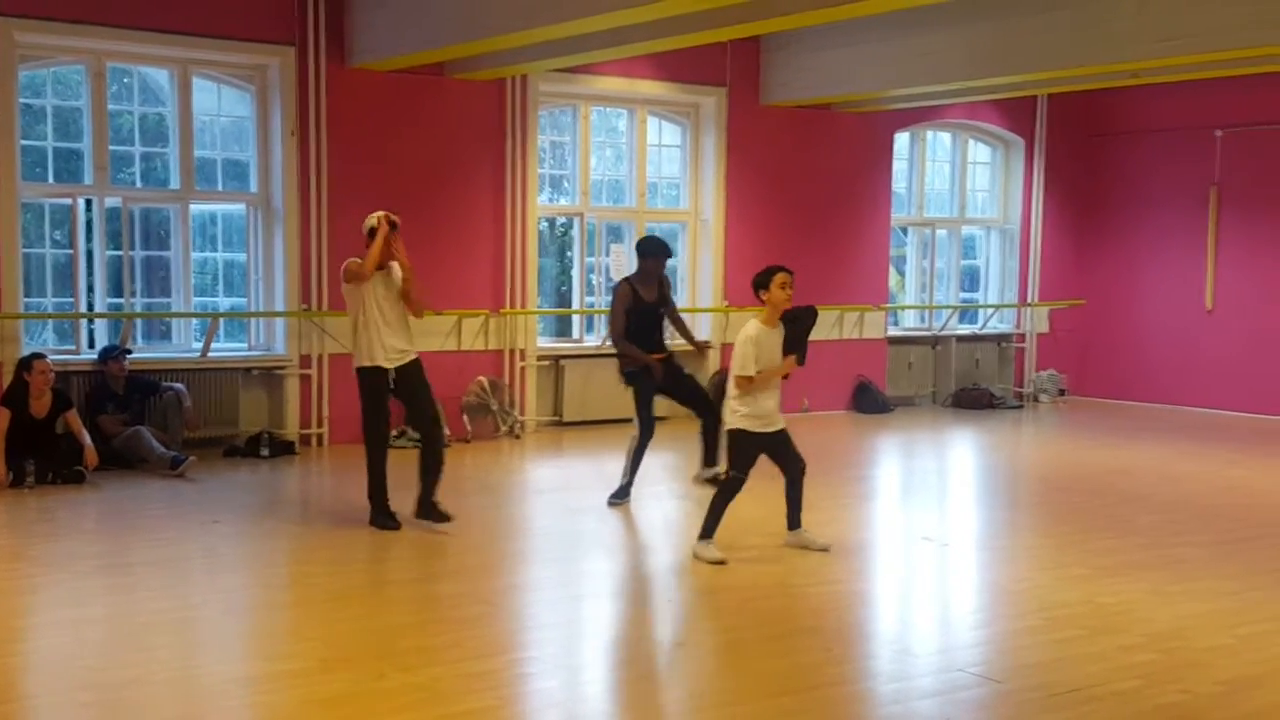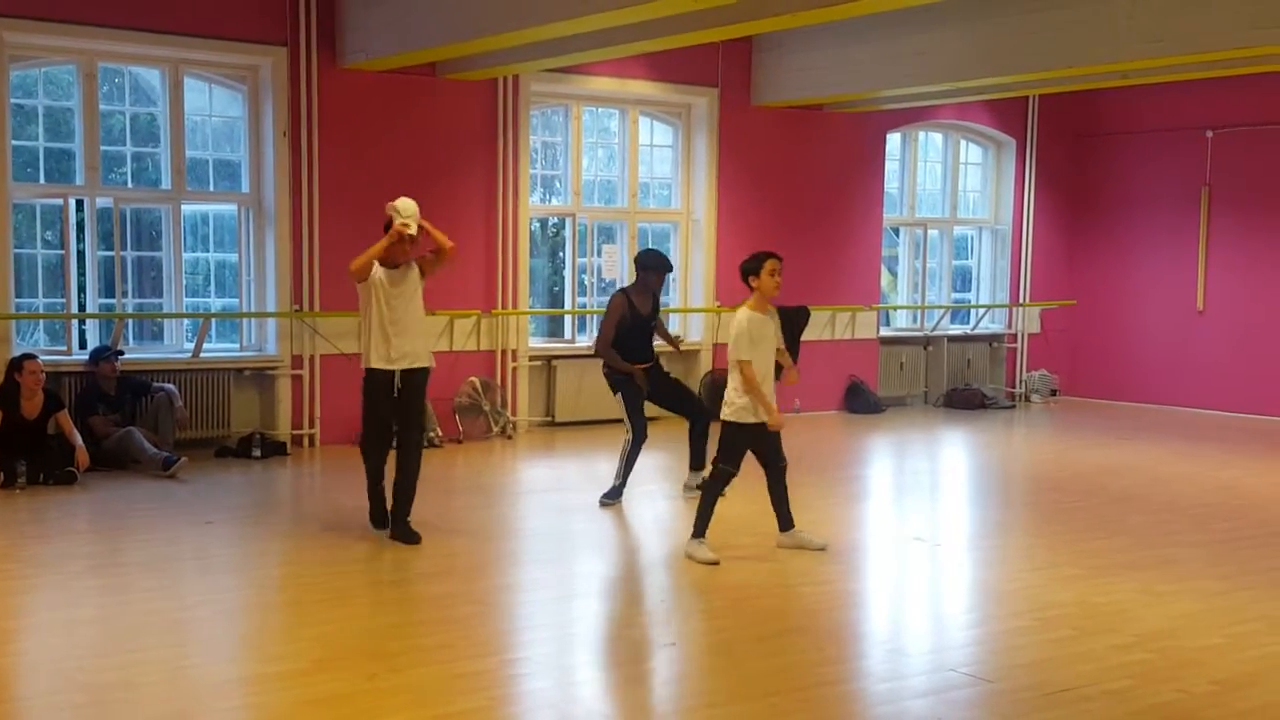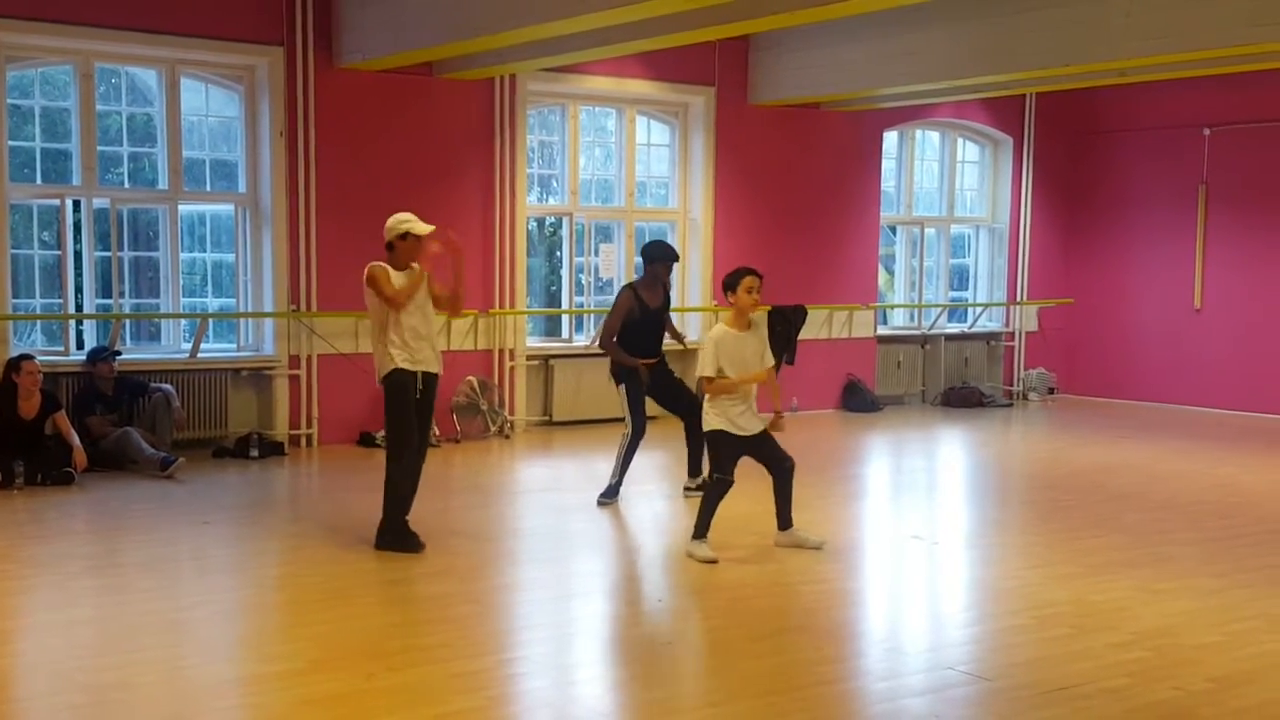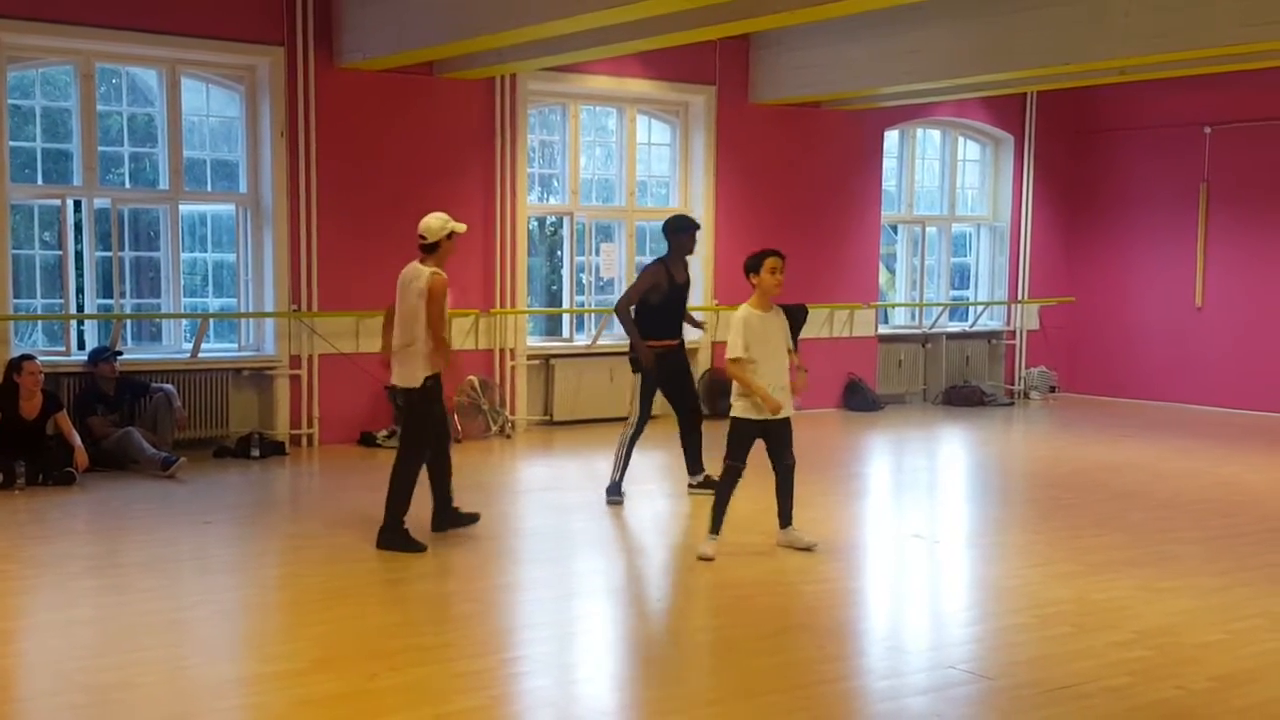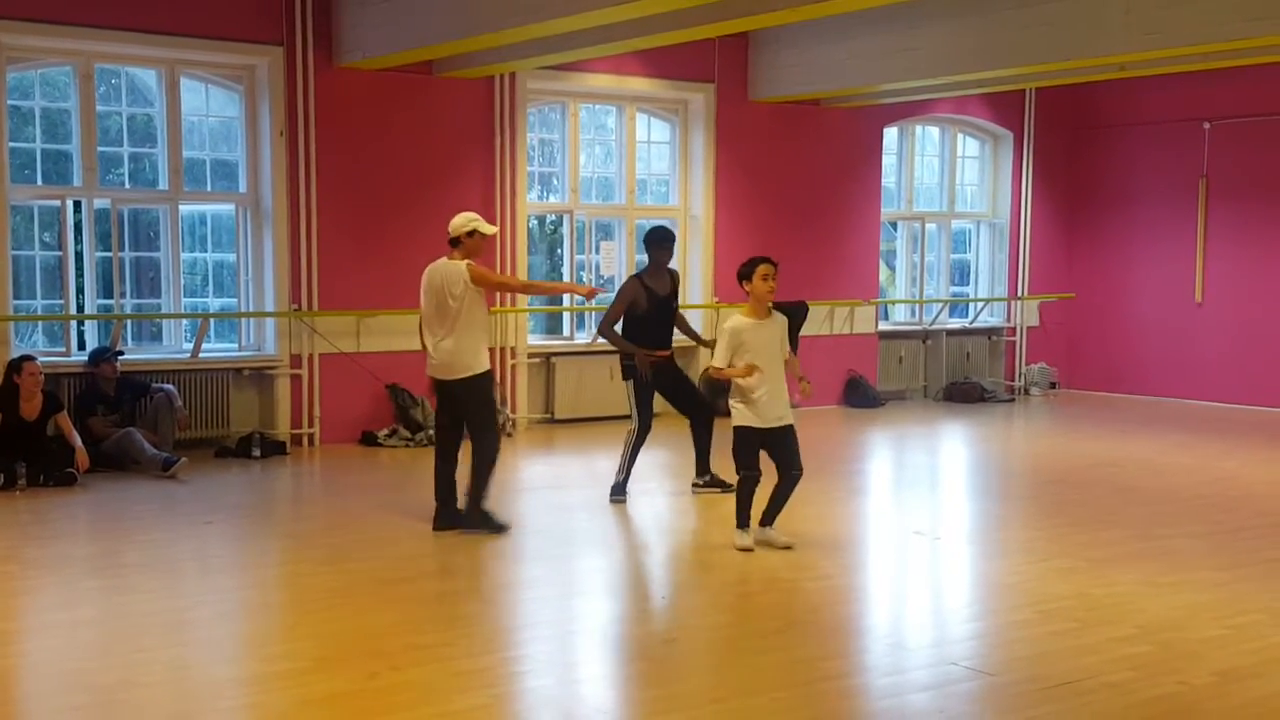
dt=0.5s
person 1, frame 1
left shoulder: (399, 271)
right shoulder: (352, 269)
left elbow: (418, 310)
right elbow: (367, 271)
left wrist: (404, 264)
right wrist: (382, 230)
left hip: (406, 358)
right hip: (371, 363)
left knee: (431, 426)
right knee: (377, 437)
left ankle: (427, 500)
right ankle: (379, 508)
person 1, frame 2
left shoulder: (418, 268)
right shoulder: (371, 273)
left elbow: (448, 249)
right elbow: (354, 269)
left wrist: (421, 224)
right wrist: (389, 237)
left hip: (415, 365)
right hip: (379, 366)
left knee: (411, 443)
right knee: (374, 441)
left ankle: (401, 519)
right ankle: (377, 498)
person 1, frame 3
left shoulder: (420, 273)
right shoulder: (378, 272)
left elbow: (454, 307)
right elbow: (397, 300)
left wrist: (457, 265)
right wrist: (427, 268)
left hip: (426, 369)
right hip: (397, 369)
left knee: (416, 449)
right knee: (403, 450)
left ankle: (397, 520)
right ankle: (390, 530)
person 1, frame 4
left shoulder: (410, 270)
right shoulder: (436, 280)
left elbow: (391, 314)
right elbow: (438, 337)
left wrist: (389, 350)
left hip: (413, 367)
right hip: (423, 373)
left knee: (439, 442)
right knee: (413, 452)
left ankle: (444, 512)
right ankle: (392, 530)
person 1, frame 5
left shoulder: (431, 272)
right shoulder: (470, 271)
left elbow: (424, 325)
right elbow: (524, 286)
right wrist: (573, 287)
left hip: (440, 368)
right hip: (469, 368)
left knee: (448, 440)
right knee: (486, 438)
left ankle: (446, 510)
right ankle: (475, 507)
person 2, frame 1
left shoulder: (779, 330)
right shoulder: (750, 335)
right elbow: (742, 383)
right wrist: (779, 371)
left hip: (769, 419)
right hip: (743, 421)
left knee: (795, 467)
right knee: (735, 479)
left ankle: (795, 531)
right ankle: (704, 541)
person 2, frame 2
left shoulder: (772, 316)
right shoulder: (743, 320)
right elbow: (745, 371)
left wrist: (789, 366)
right wrist: (769, 409)
left hip: (766, 412)
right hip: (740, 412)
left knee: (777, 467)
right knee: (722, 473)
left ankle: (787, 531)
right ankle: (696, 539)
person 2, frame 3
left shoulder: (759, 331)
right shoulder: (716, 337)
left elbow: (769, 373)
right elbow: (709, 386)
left wrist: (777, 411)
right wrist: (748, 380)
left hip: (750, 421)
right hip: (721, 423)
left knee: (784, 466)
right knee: (721, 480)
left ankle: (786, 530)
right ankle: (697, 540)
person 2, frame 4
left shoulder: (778, 314)
right shoulder: (742, 317)
right elbow: (731, 366)
left wrist: (799, 371)
right wrist: (763, 394)
left hip: (780, 408)
right hip: (747, 408)
left knee: (786, 466)
right knee: (733, 469)
left ankle: (786, 529)
right ankle: (712, 535)
person 2, frame 5
left shoulder: (780, 321)
right shoulder: (733, 327)
right elbow: (716, 370)
left wrist: (801, 379)
right wrist: (738, 373)
left hip: (779, 413)
right hip: (747, 413)
left knee: (792, 471)
right knee: (749, 474)
left ankle: (765, 527)
right ankle: (742, 528)
person 3, frame 1
left shoulder: (662, 283)
right shoulder: (624, 291)
right elbow: (616, 339)
left wrist: (691, 340)
right wrist: (649, 361)
left hip: (665, 362)
right hip: (637, 367)
left knee: (710, 409)
right knee: (645, 428)
left ankle: (708, 471)
right ankle: (625, 486)
person 3, frame 2
left shoulder: (652, 295)
right shoulder: (620, 301)
right elbow: (601, 348)
left wrist: (670, 340)
right wrist: (633, 371)
left hip: (651, 369)
right hip: (623, 375)
left knee: (700, 413)
right knee: (637, 432)
left ankle: (695, 479)
right ankle: (617, 487)
person 3, frame 3
left shoulder: (664, 287)
right shoulder: (628, 296)
right elbow: (605, 341)
left wrist: (675, 333)
right wrist: (636, 365)
left hip: (657, 366)
right hip: (629, 370)
left knee: (696, 414)
right knee: (636, 428)
left ankle: (694, 481)
right ankle: (613, 486)
person 3, frame 4
left shoulder: (683, 265)
right shoulder: (655, 271)
right elbow: (621, 308)
left wrist: (690, 320)
right wrist: (639, 345)
left hip: (674, 351)
right hip: (649, 352)
left knee: (690, 413)
right knee: (639, 419)
left ankle: (697, 477)
right ankle: (615, 483)
person 3, frame 5
left shoulder: (673, 278)
right shoulder: (633, 286)
right elbow: (605, 329)
left wrist: (699, 339)
right wrist: (634, 352)
left hip: (665, 360)
right hip: (637, 364)
left knee: (703, 411)
right knee: (642, 423)
left ankle: (703, 477)
right ankle: (619, 483)
